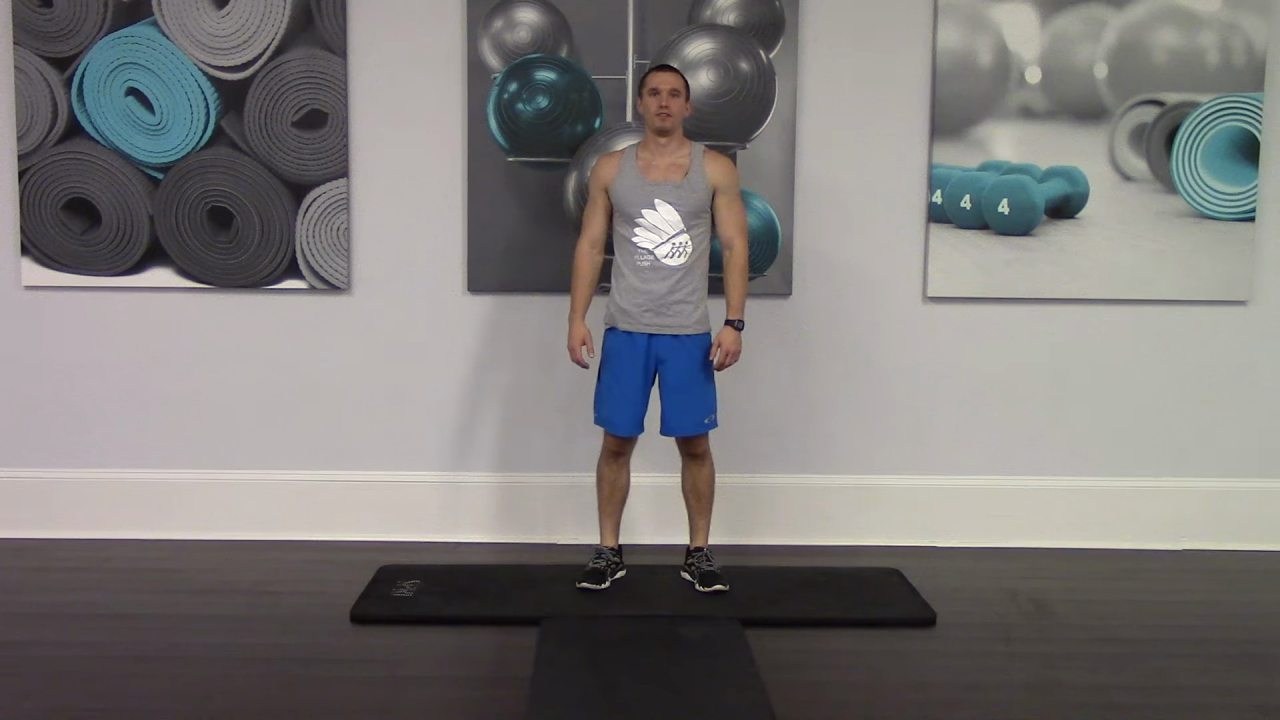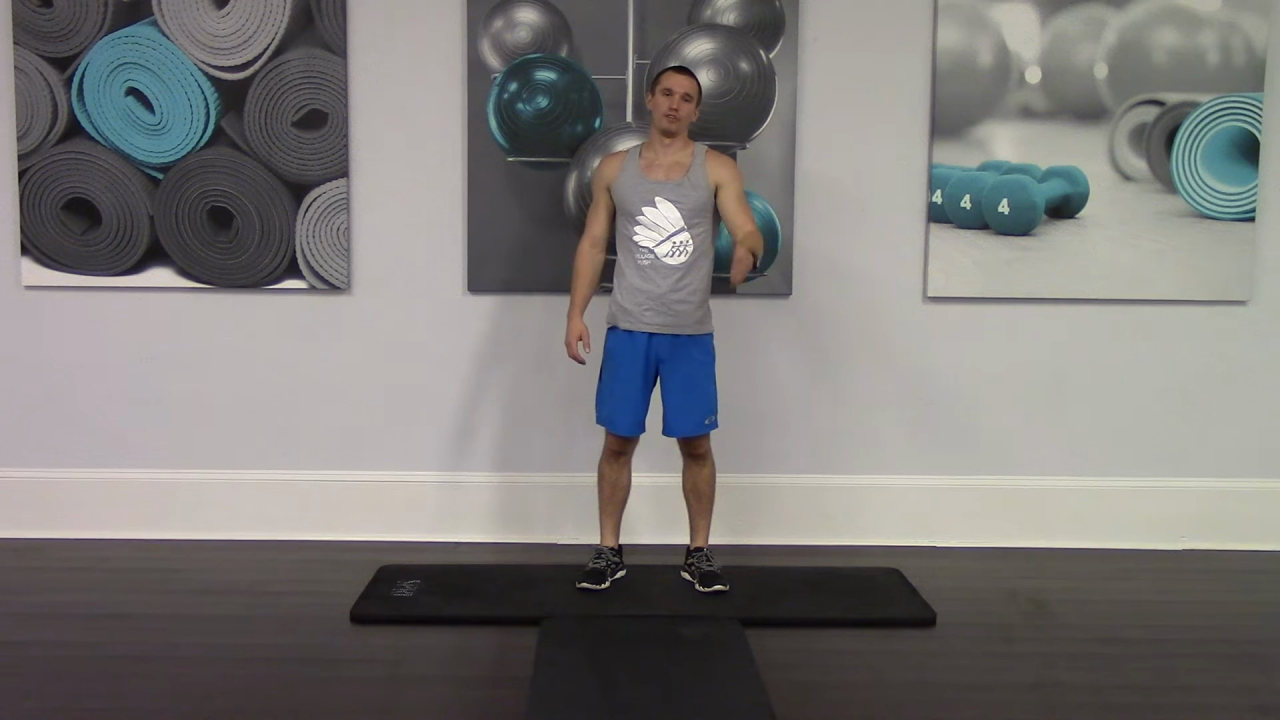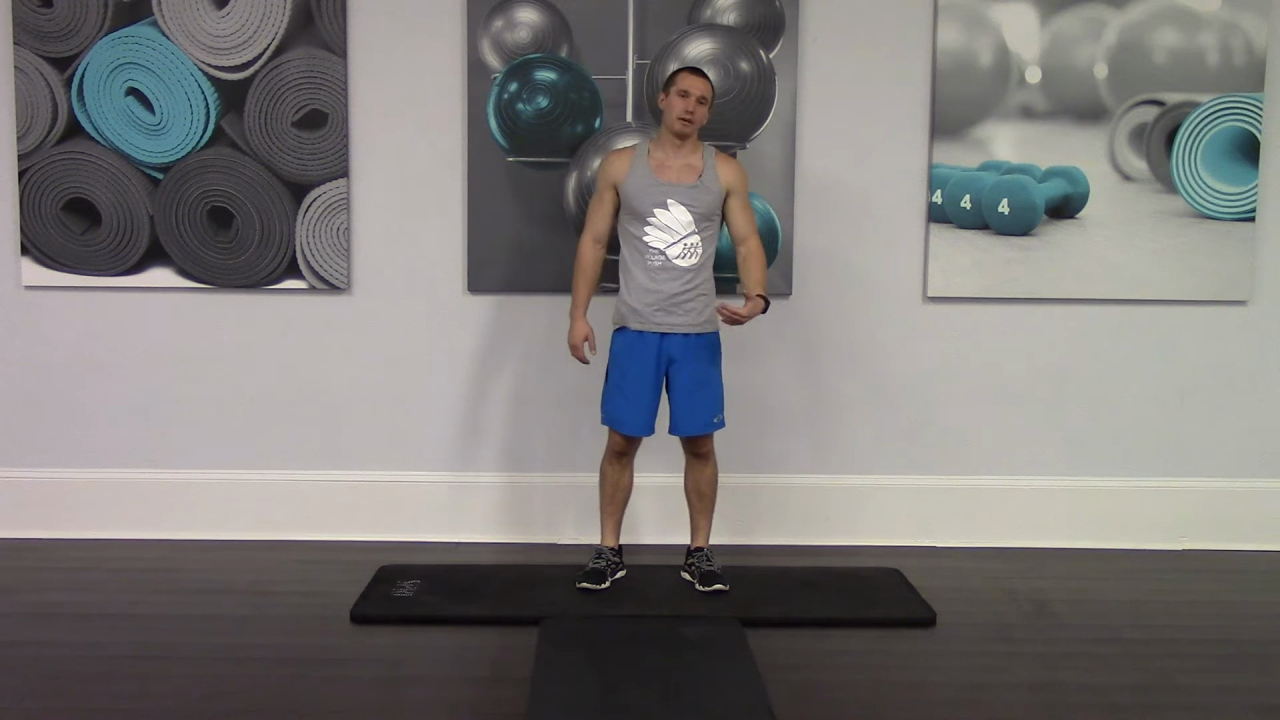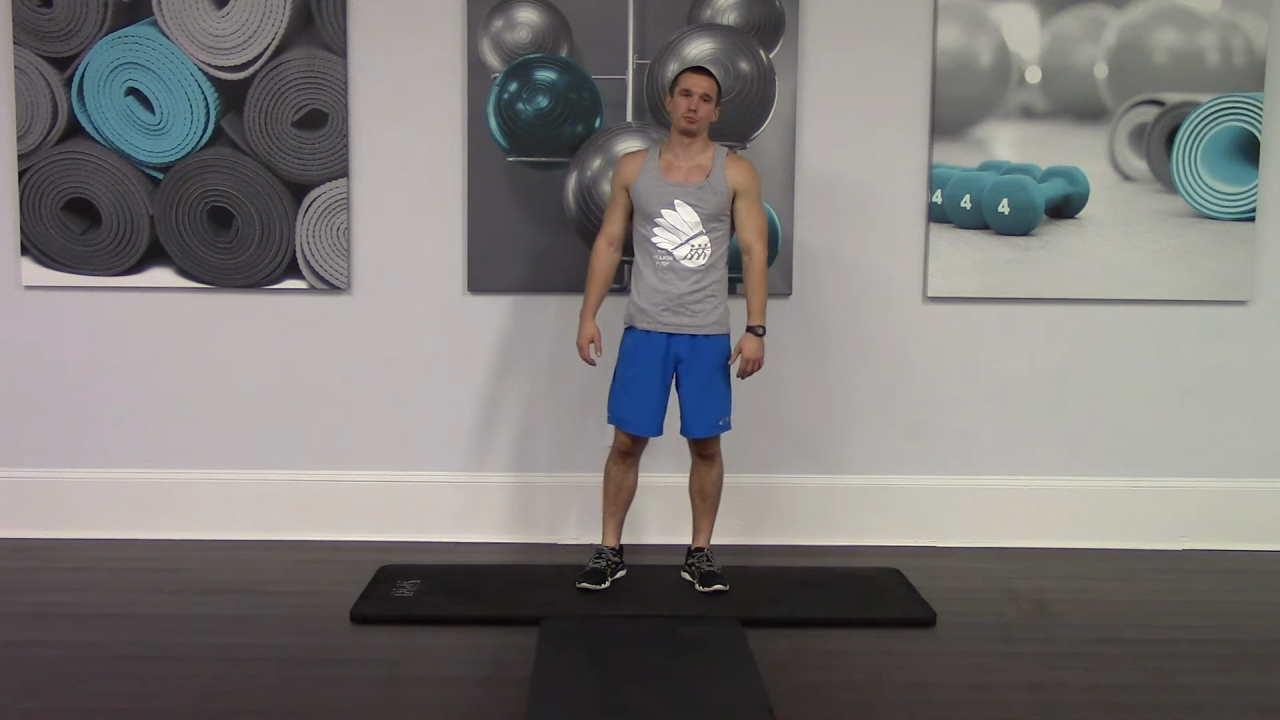
dt=0.7s
person 1, frame 1
left shoulder: (716, 169)
right shoulder: (610, 168)
left elbow: (735, 247)
right elbow: (590, 245)
left wrist: (733, 324)
right wrist: (577, 319)
left hip: (690, 332)
right hip: (626, 329)
left knee: (694, 443)
right knee: (616, 441)
left ankle: (699, 553)
right ankle: (608, 551)
person 1, frame 2
left shoulder: (718, 167)
right shoulder: (613, 168)
left elbow: (750, 234)
right elbow: (593, 244)
left wrist: (747, 252)
right wrist: (575, 314)
left hip: (691, 332)
right hip: (627, 329)
left knee: (696, 444)
right knee: (618, 441)
left ankle: (698, 552)
right ankle: (608, 550)
person 1, frame 3
left shoulder: (726, 171)
right shoulder: (619, 165)
left elbow: (747, 242)
right elbow: (593, 240)
left wrist: (756, 299)
right wrist: (578, 312)
left hip: (698, 332)
right hip: (635, 329)
left knee: (699, 443)
right knee: (621, 441)
left ankle: (699, 553)
right ankle: (609, 551)
person 1, frame 4
left shoulder: (737, 171)
right shoulder: (633, 167)
left elbow: (754, 252)
right elbow: (608, 243)
left wrist: (755, 330)
right wrist: (588, 315)
left hip: (709, 334)
right hip: (645, 330)
left knee: (706, 444)
right knee: (628, 441)
left ankle: (699, 553)
right ankle: (610, 550)
